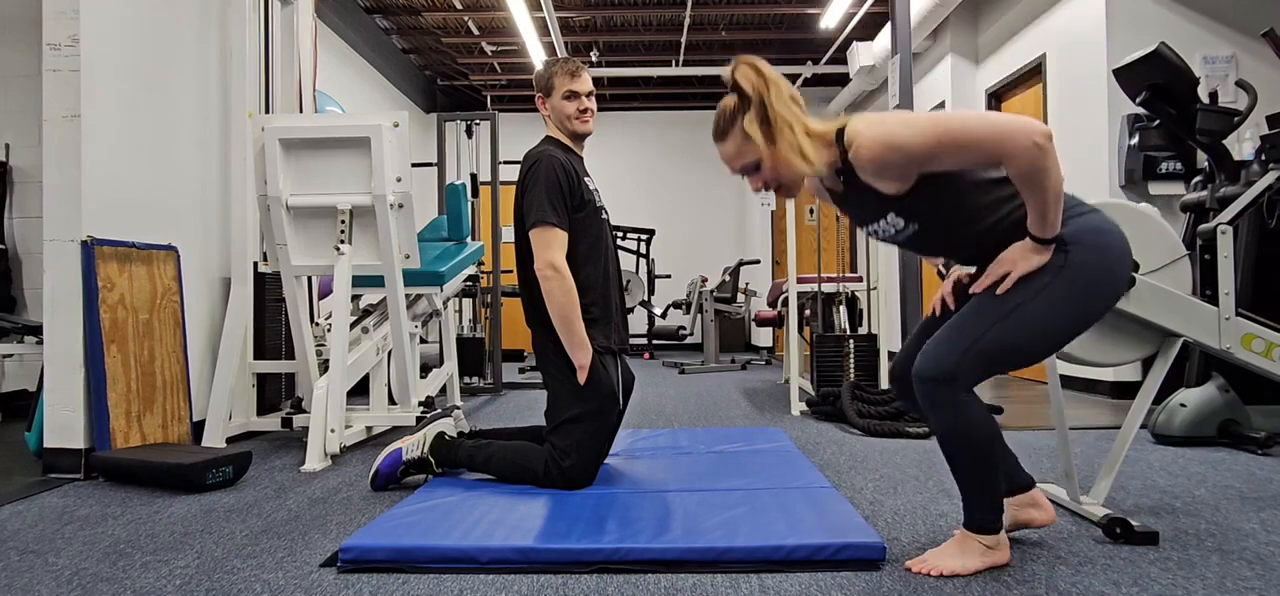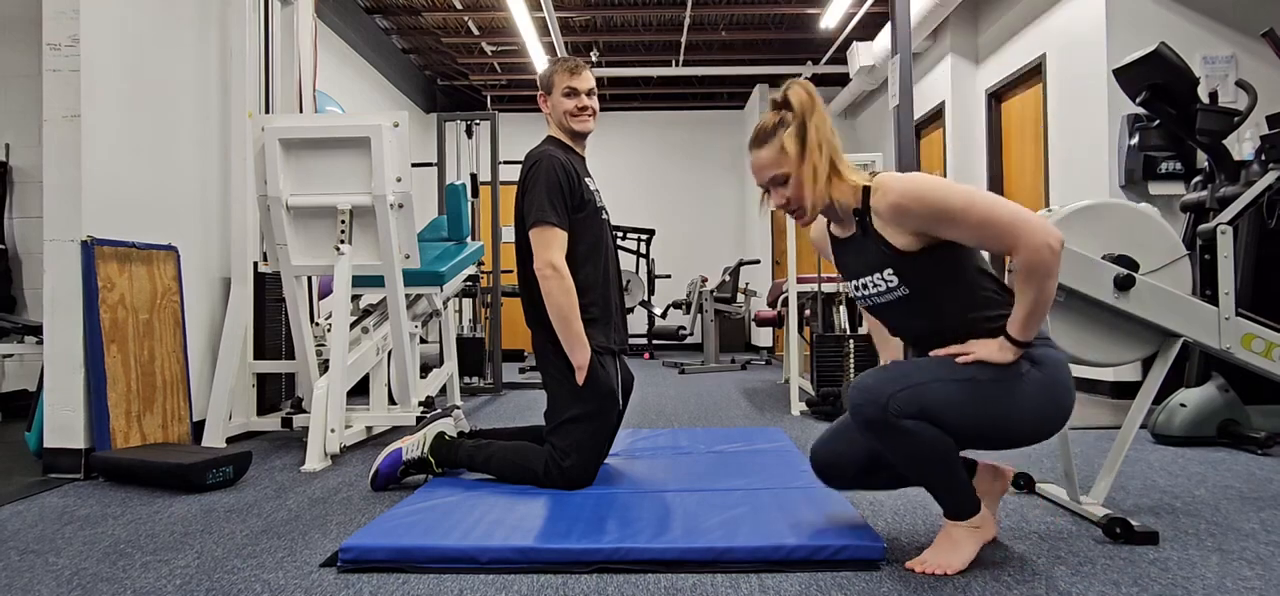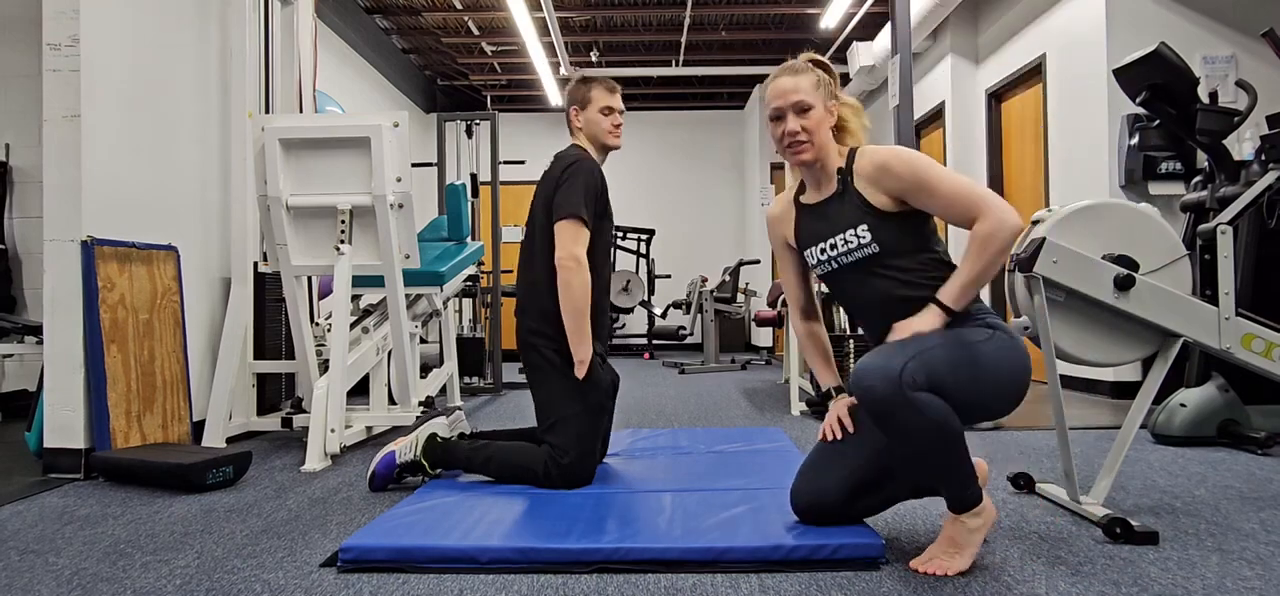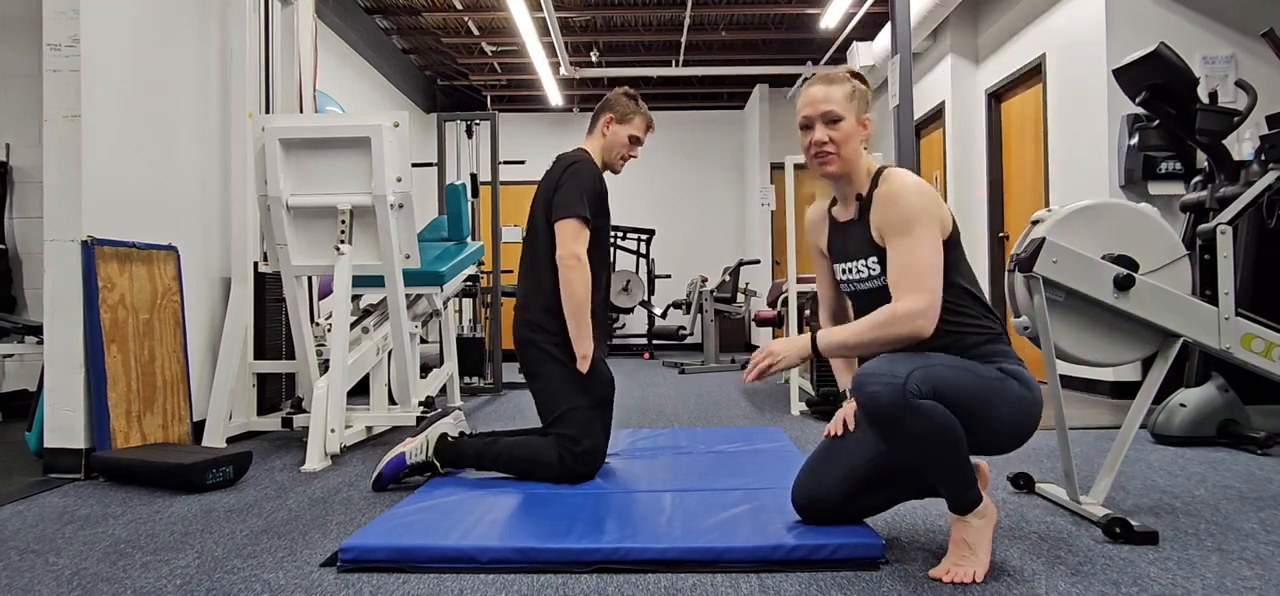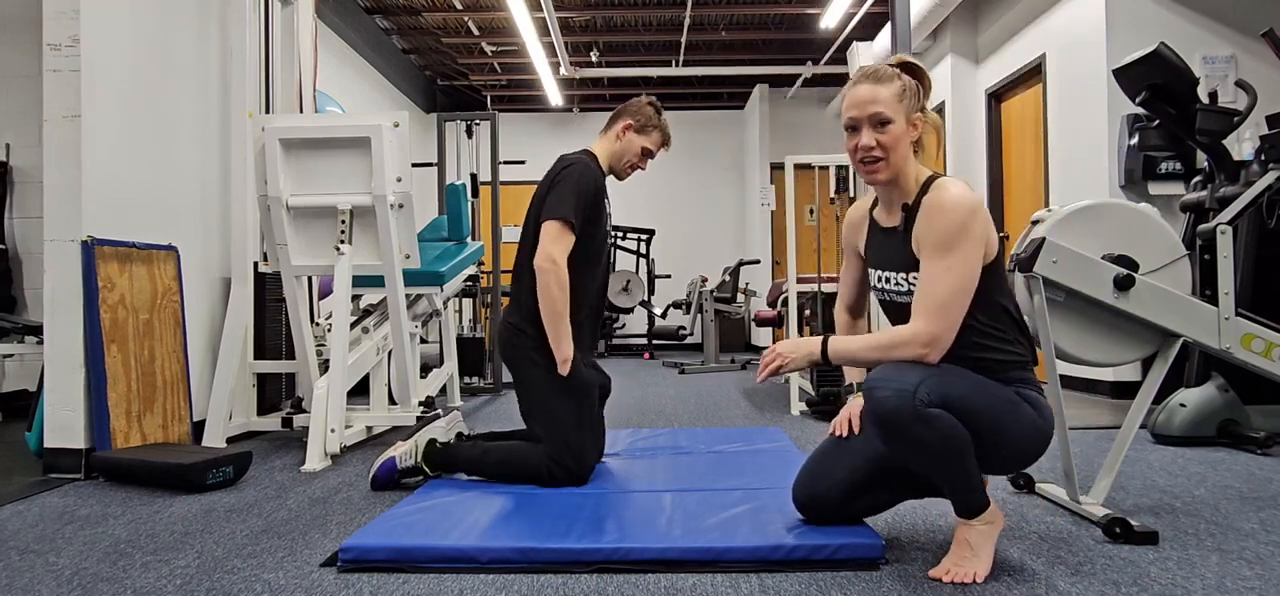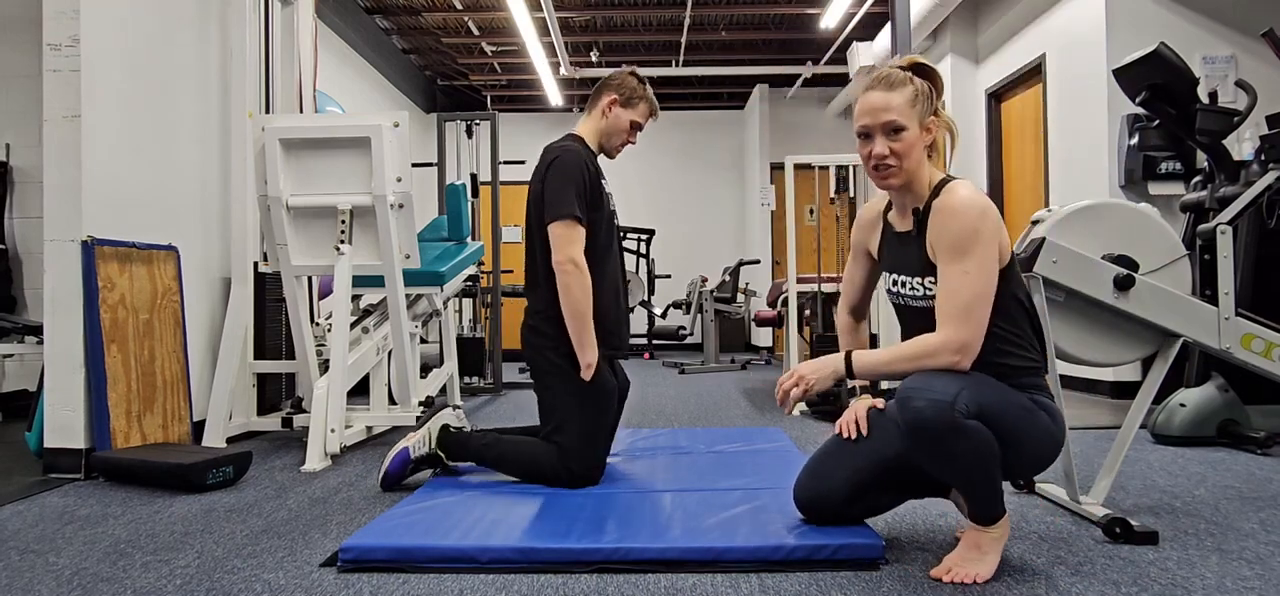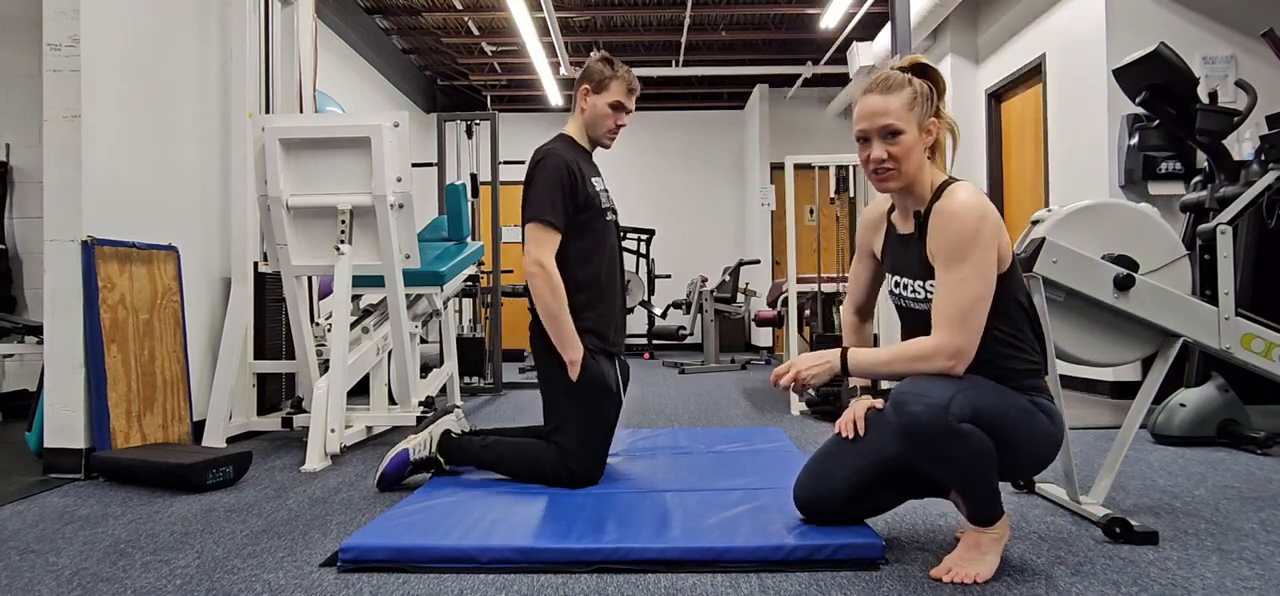
dt=0.4s
person 1, frame 1
left shoulder: (871, 142)
right shoulder: (823, 178)
left elbow: (1029, 137)
left wrist: (1041, 241)
right wrist: (953, 271)
left hip: (1076, 248)
right hip: (1006, 260)
left knee: (940, 374)
right knee: (910, 376)
left ankle: (985, 535)
right ankle: (1020, 496)
person 1, frame 2
left shoulder: (896, 197)
right shoulder: (823, 234)
left elbow: (1041, 240)
left wrist: (1013, 343)
right wrist: (894, 365)
left hip: (1028, 375)
right hip: (954, 367)
left knee: (874, 398)
right knee: (833, 459)
left ankle: (968, 518)
right ankle: (975, 477)
person 1, frame 3
left shoulder: (882, 166)
right shoulder: (782, 216)
left elbow: (1000, 221)
right elbow: (805, 316)
left wrist: (940, 308)
right wrist: (835, 393)
left hip: (979, 351)
right hip: (903, 367)
left knee: (879, 379)
right knee: (814, 501)
left ankle: (969, 508)
right ankle: (950, 468)
person 1, frame 4
left shoulder: (900, 192)
right shoulder: (820, 220)
left elbow: (917, 315)
right elbow: (833, 316)
left wrist: (808, 345)
right wrist: (849, 393)
left hip: (992, 384)
right hip: (914, 387)
left knee: (883, 383)
right knee: (815, 499)
left ankle: (971, 508)
right ankle: (954, 472)
person 1, frame 5
left shoulder: (951, 204)
right shoulder: (860, 218)
left elbow: (928, 340)
right elbow: (849, 311)
left wrist: (818, 348)
right wrist: (858, 392)
left hip: (1008, 406)
right hip: (928, 401)
left knee: (893, 389)
right knee: (815, 497)
left ankle: (978, 514)
right ankle: (957, 471)
person 1, frame 6
left shoulder: (962, 207)
right shoulder: (872, 219)
left elbow: (956, 347)
right elbow: (851, 312)
left wrist: (842, 366)
right wrist: (860, 392)
left hip: (1016, 412)
right hip: (933, 403)
left knee: (927, 396)
right knee: (817, 497)
left ankle: (989, 520)
right ankle: (962, 479)
person 1, frame 7
left shoulder: (962, 210)
right shoulder: (877, 218)
left elbow: (951, 351)
right elbow: (857, 312)
left wrist: (839, 362)
right wrist: (860, 392)
left hip: (1016, 412)
right hip: (933, 404)
left knee: (921, 401)
right knee: (817, 498)
left ankle: (988, 522)
right ankle: (961, 479)
person 2, frame 1
left shoulder: (572, 165)
right shoulder: (549, 165)
right elbow: (550, 266)
right wrist: (583, 355)
left hip: (597, 345)
right hip: (579, 349)
left knee: (581, 450)
right knee: (571, 468)
left ankle: (456, 435)
right ankle: (438, 449)
person 2, frame 2
left shoulder: (574, 166)
right shoulder: (551, 165)
right elbow: (549, 266)
right wrist: (582, 357)
left hip: (597, 344)
right hip: (580, 349)
left knee: (581, 450)
right knee: (571, 469)
left ankle: (456, 435)
right ankle: (439, 449)
person 2, frame 3
left shoulder: (576, 169)
right shoulder: (581, 169)
right elbow: (570, 261)
right wrist: (582, 354)
left hip: (566, 341)
right hip: (562, 344)
left knee: (587, 450)
right knee: (570, 467)
left ankle: (457, 438)
right ankle: (433, 449)
person 2, frame 4
left shoulder: (573, 172)
right shoulder: (581, 171)
right elbow: (571, 259)
left wrist: (584, 346)
right wrist: (584, 350)
left hip: (551, 336)
right hip: (557, 339)
left knee: (582, 444)
right knee: (578, 459)
left ankle: (456, 440)
right ankle: (442, 448)
person 2, frame 5
left shoulder: (588, 178)
right shoulder: (580, 173)
right elbow: (549, 261)
left wrist: (575, 353)
right wrist: (565, 355)
left hip: (550, 342)
right hip: (540, 344)
left knee: (586, 449)
right knee: (571, 465)
left ankle: (459, 441)
right ankle: (434, 452)
person 2, frame 6
left shoulder: (582, 163)
right shoulder: (569, 161)
right elbow: (568, 262)
right wrist: (587, 356)
left hip: (586, 345)
right hip: (568, 348)
left knee: (579, 448)
right knee: (578, 467)
left ankle: (457, 434)
right ankle: (446, 440)
person 2, frame 7
left shoulder: (585, 165)
right shoulder: (557, 163)
right elbow: (539, 264)
right wrist: (573, 353)
left hip: (598, 347)
right hip: (577, 349)
left knee: (577, 448)
right knee: (578, 468)
left ankle: (459, 437)
right ankle: (447, 446)
